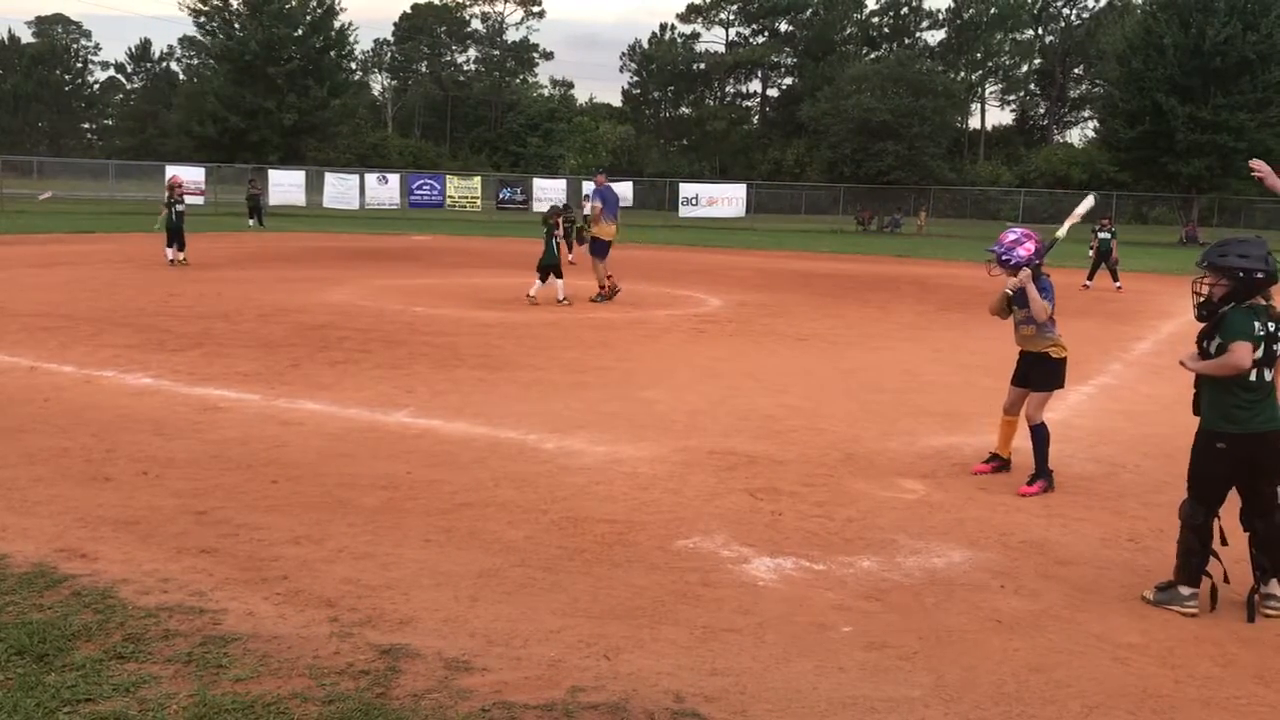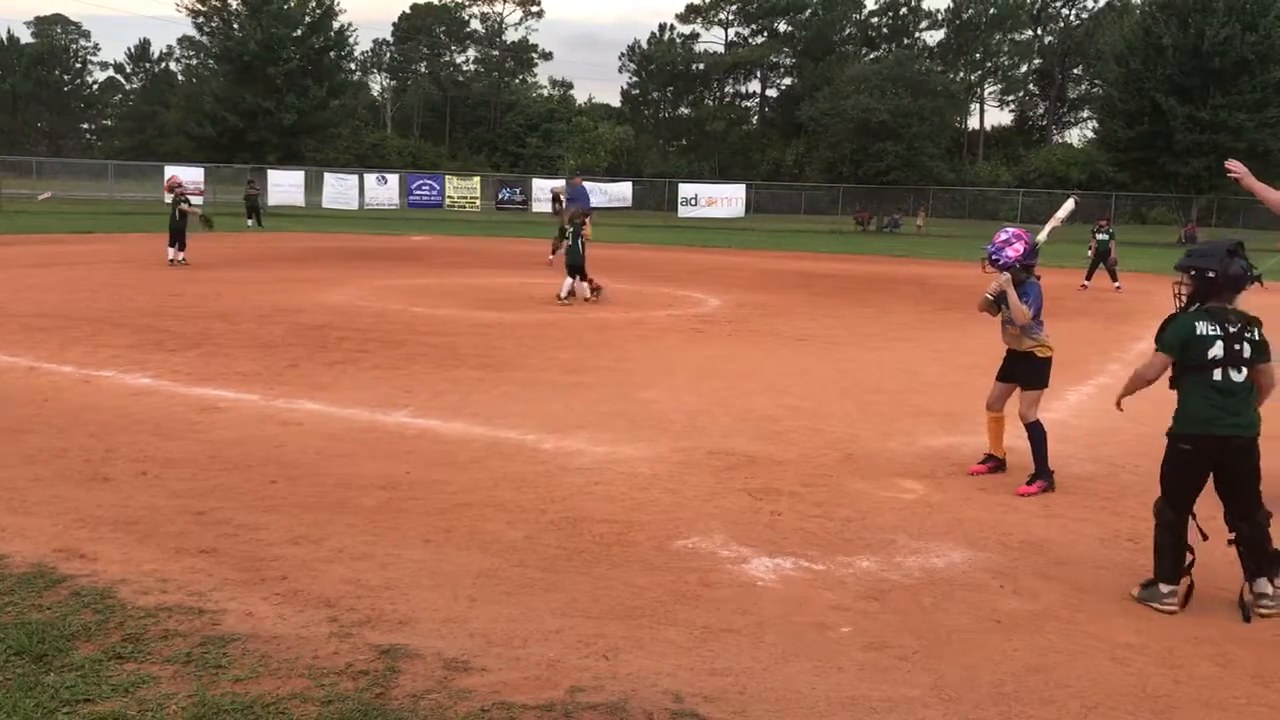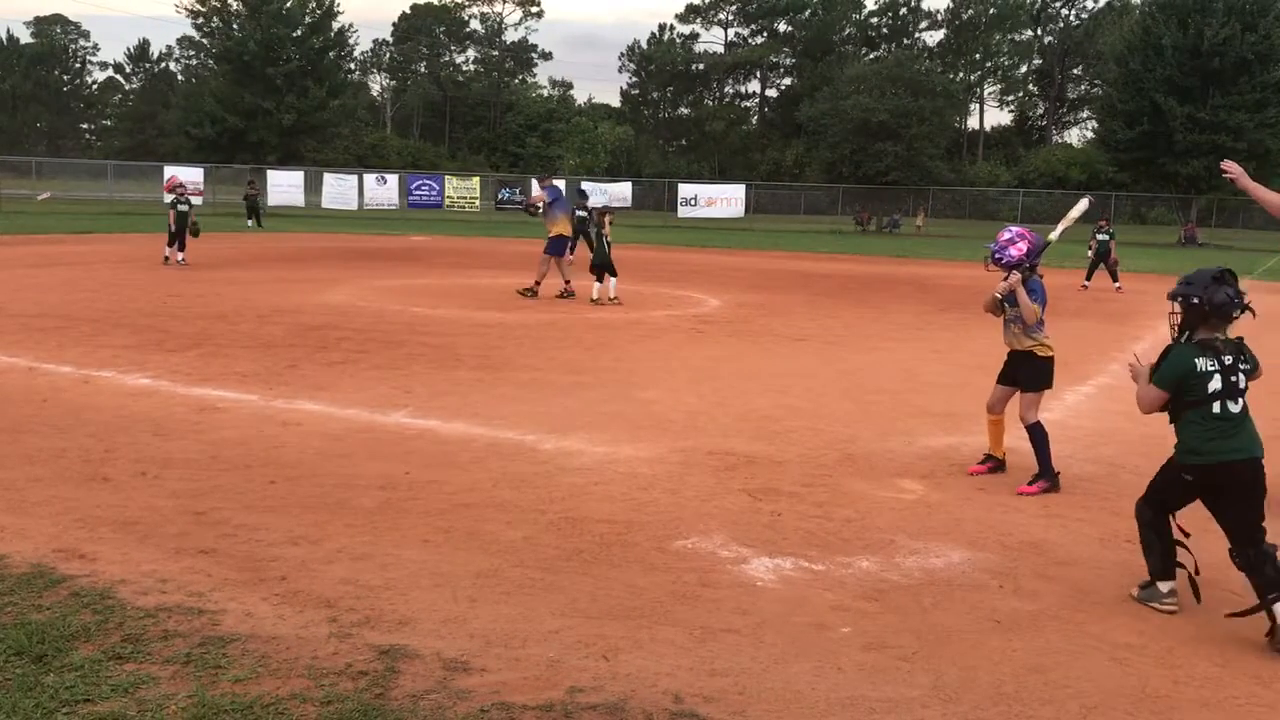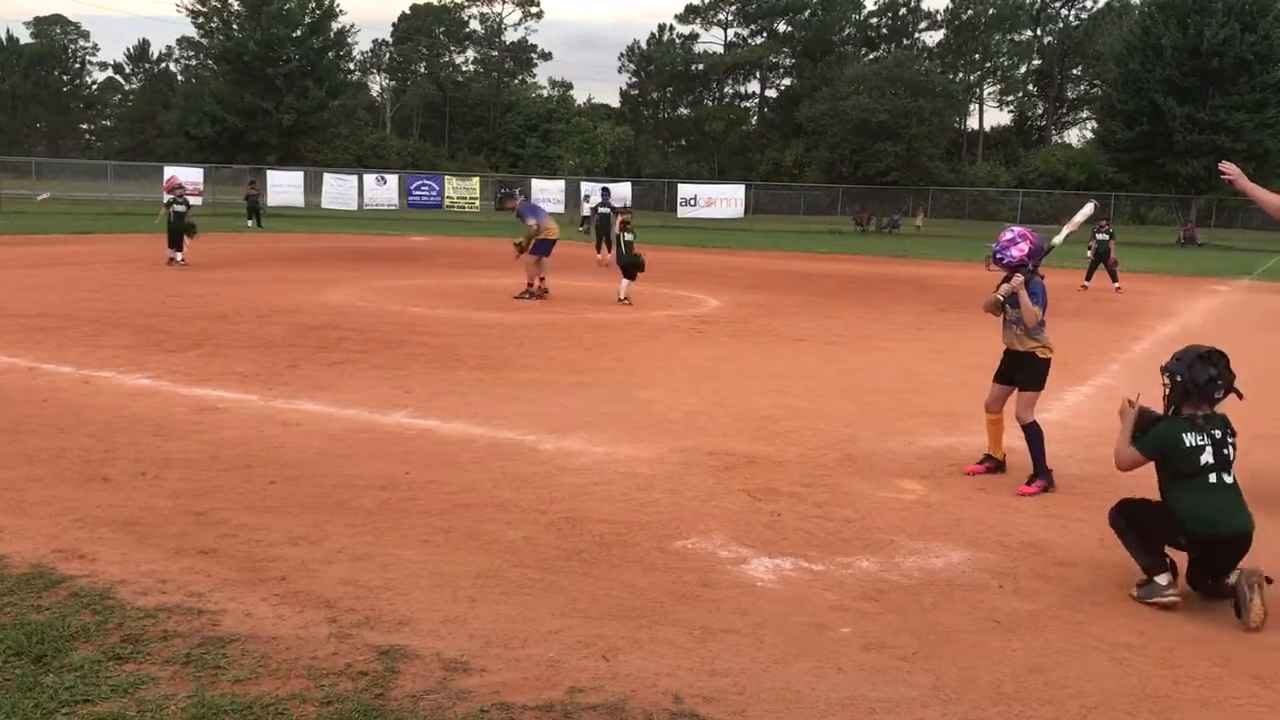
dt=0.4s
person 1, frame 1
left shoulder: (1235, 317)
left elbow: (1240, 360)
left wrist: (1197, 365)
left hip: (1225, 432)
left knee: (1200, 509)
left ankle: (1186, 589)
person 1, frame 2
left shoulder: (1185, 322)
left elbow: (1151, 371)
left wrist: (1125, 390)
left hip: (1194, 432)
right hip: (1243, 434)
left knee: (1172, 509)
right knee: (1247, 512)
left ankle: (1166, 587)
person 1, frame 3
left shoulder: (1181, 355)
right shoulder: (1238, 351)
left elbow: (1147, 404)
left wrist: (1140, 377)
left hip: (1197, 460)
right hip: (1247, 460)
left knee: (1151, 509)
left ankle: (1163, 588)
person 1, frame 4
left shoulder: (1167, 431)
right shoulder: (1223, 425)
left elbow: (1123, 461)
left wrist: (1129, 421)
left hip: (1199, 530)
right hip: (1239, 534)
left knee: (1123, 514)
right knee: (1204, 575)
left ankle: (1161, 582)
right ankle: (1237, 579)
person 2, frame 1
left shoulder: (1042, 283)
right shoulder: (1015, 284)
left elbow: (1042, 315)
right elbow: (995, 311)
left wrist: (1029, 284)
right wrist: (1006, 291)
left hip: (1048, 357)
right hip: (1027, 355)
left knee: (1033, 414)
right knee: (1010, 408)
left ankle: (1043, 476)
right ankle: (1001, 457)
person 2, frame 2
left shoulder: (1030, 286)
right shoulder: (1007, 282)
left elbow: (1021, 319)
right elbow: (984, 308)
left wrist: (1009, 288)
right wrist: (991, 292)
left hip: (1035, 355)
right hip: (1014, 353)
left knee: (1027, 413)
right knee: (993, 404)
left ankle: (1043, 475)
right ankle: (996, 456)
person 2, frame 3
left shoulder: (1033, 284)
right shoulder: (1010, 280)
left elbow: (1031, 318)
right elbow: (990, 310)
left wrist: (1019, 287)
right wrist: (997, 292)
left hip: (1036, 357)
right hip: (1016, 354)
left knee: (1027, 415)
right knee: (994, 406)
left ankle: (1048, 476)
right ankle: (996, 457)
person 2, frame 4
left shoulder: (1034, 285)
right shoulder: (1009, 281)
left elbow: (1032, 321)
right elbow: (988, 308)
left wrist: (1021, 289)
right wrist: (999, 295)
left hip: (1034, 356)
right hip: (1013, 353)
left knee: (1023, 414)
right knee: (992, 405)
left ankle: (1042, 475)
right ankle: (995, 457)
